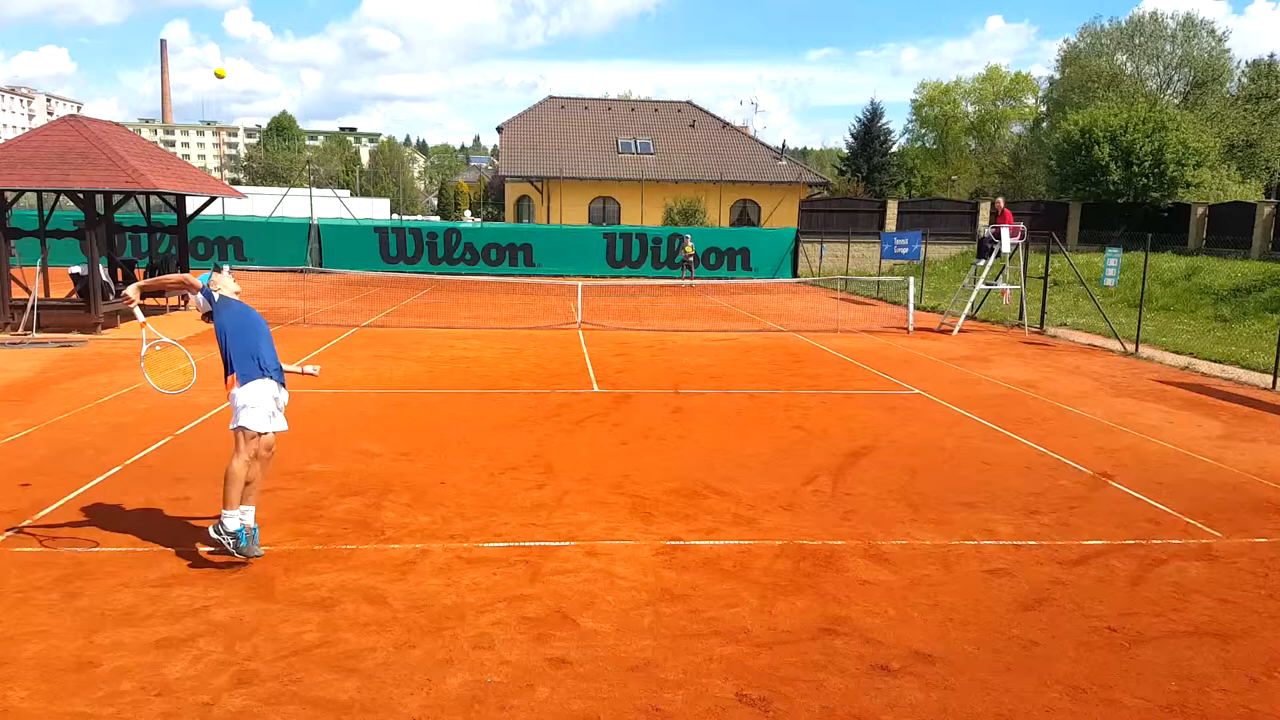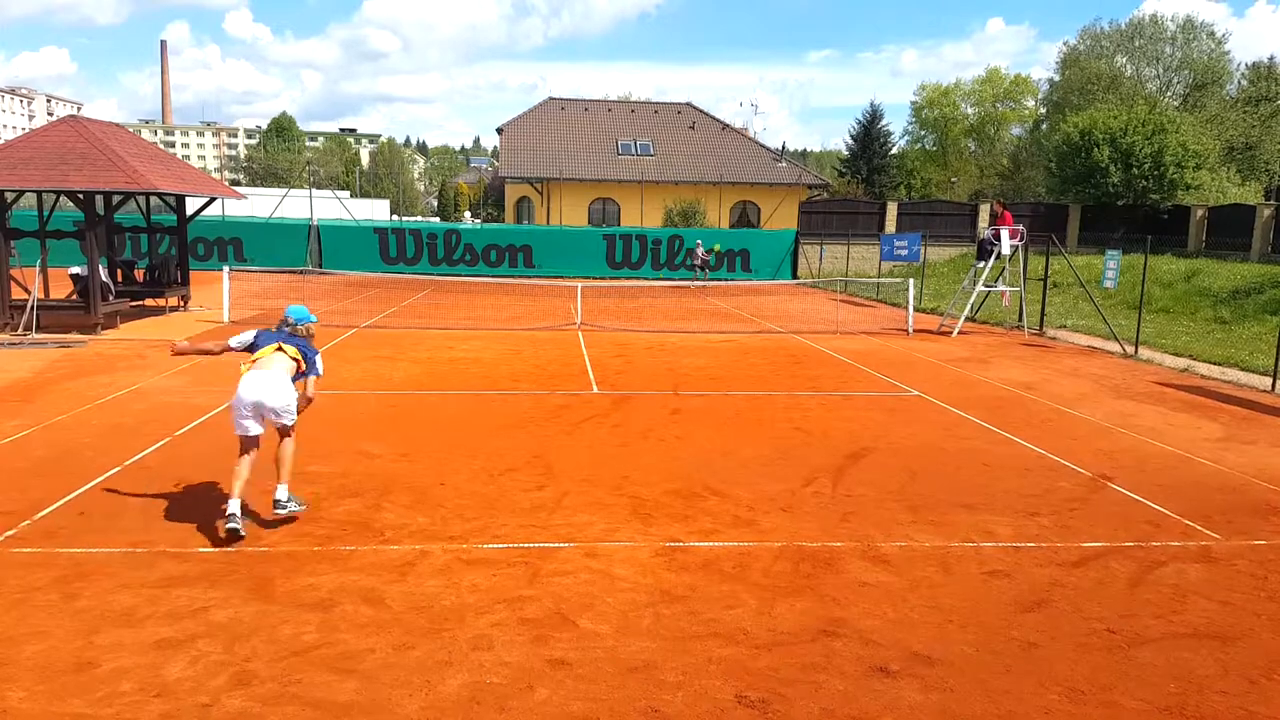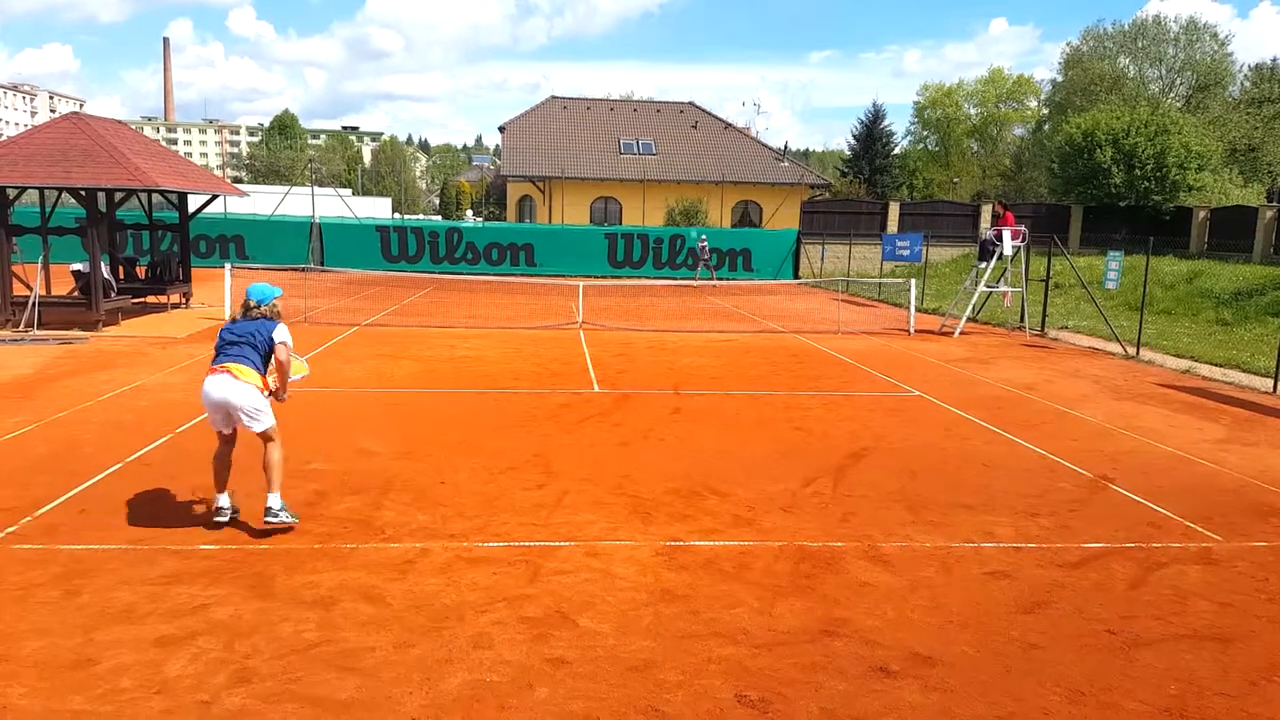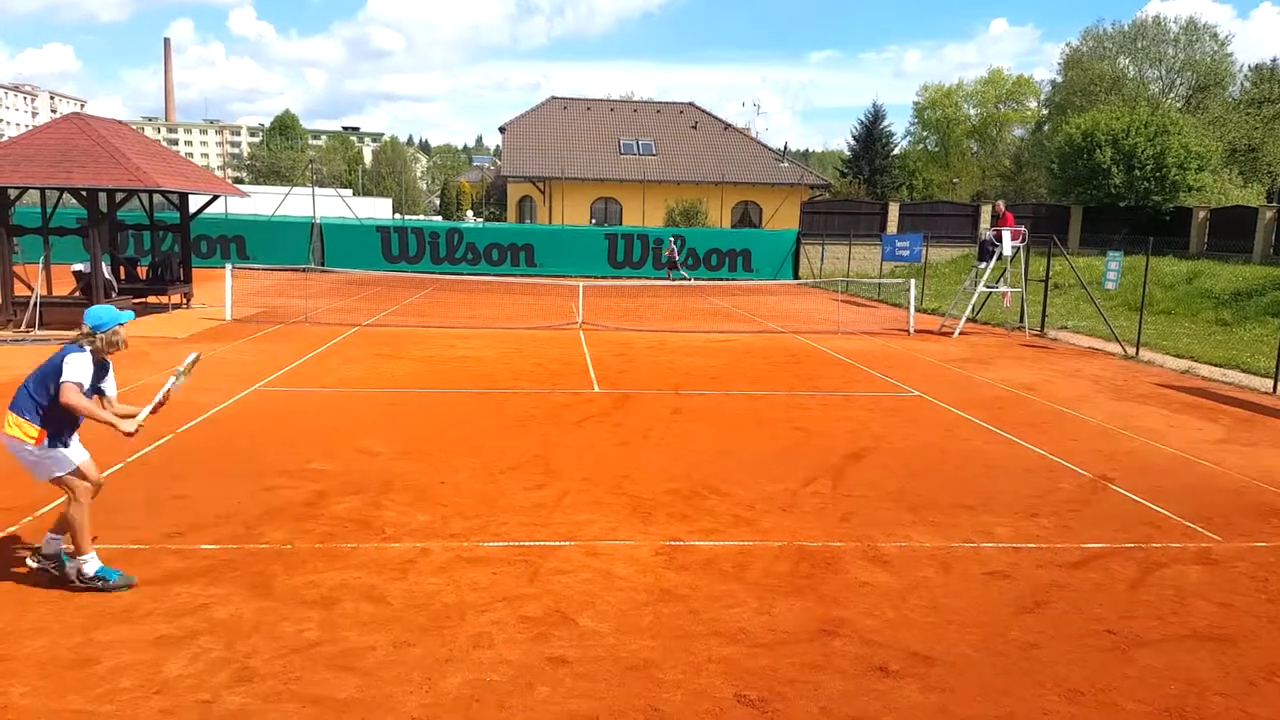
dt=0.7s
person 1, frame 1
left shoulder: (252, 318)
right shoulder: (218, 305)
right elbow: (184, 281)
left wrist: (300, 369)
right wrist: (139, 286)
left hip: (273, 386)
right hip: (250, 387)
left knee: (264, 451)
right knee: (245, 449)
left ankle: (246, 522)
right ankle: (227, 525)
person 1, frame 2
left shoulder: (262, 335)
right shoulder: (311, 351)
left elbow: (219, 347)
right elbow: (309, 394)
left wrist: (189, 348)
right wrist: (296, 410)
left hip: (247, 388)
right hip: (278, 388)
left knee: (247, 453)
right knee: (287, 434)
left ankle: (233, 514)
right ankle: (282, 497)
person 1, frame 3
left shoulder: (228, 327)
right shoulder: (277, 327)
right elbow: (283, 357)
right wrist: (282, 387)
left hip: (211, 385)
right hip: (243, 387)
left knee: (226, 442)
right knee: (272, 440)
left ankle: (222, 505)
right ankle: (274, 507)
person 1, frame 4
left shoulder: (102, 364)
right shoulder: (80, 357)
left elbow: (112, 408)
right elbow: (68, 398)
left wrist: (147, 410)
right wrist: (117, 423)
left hip: (54, 431)
right hip: (30, 432)
left knee: (93, 481)
right knee: (82, 489)
left ankle: (49, 552)
right ankle: (88, 568)
